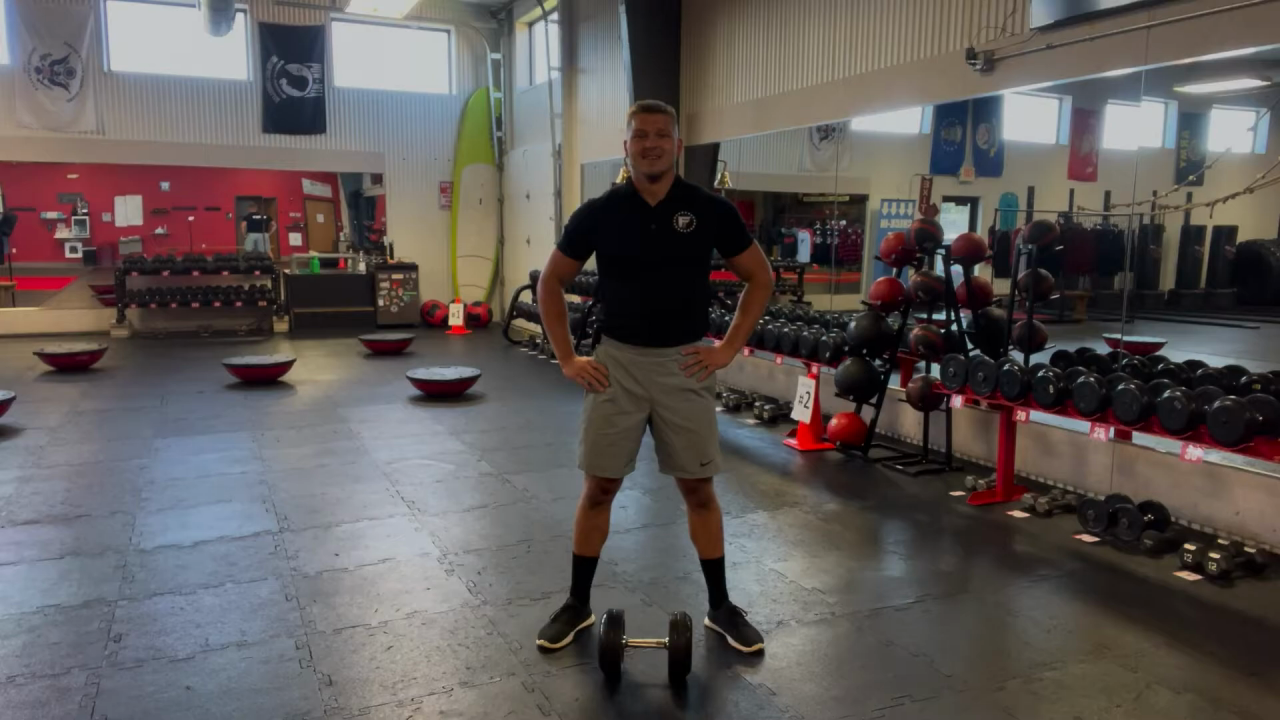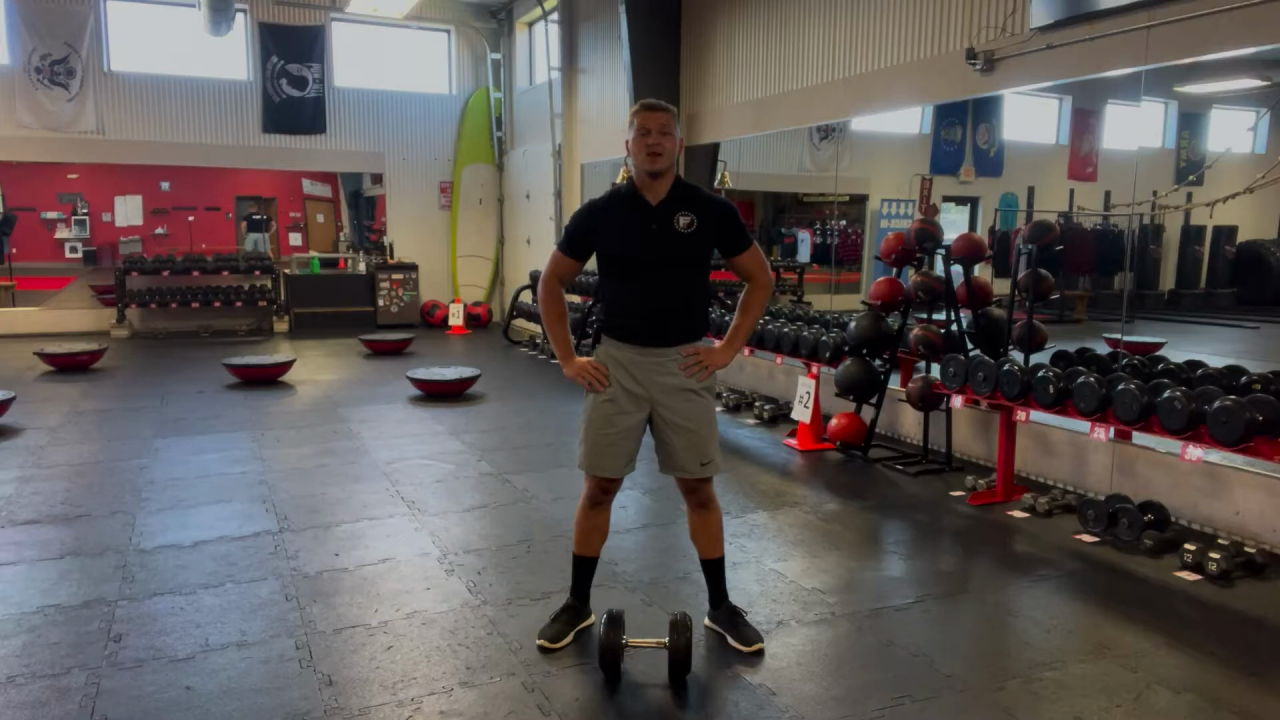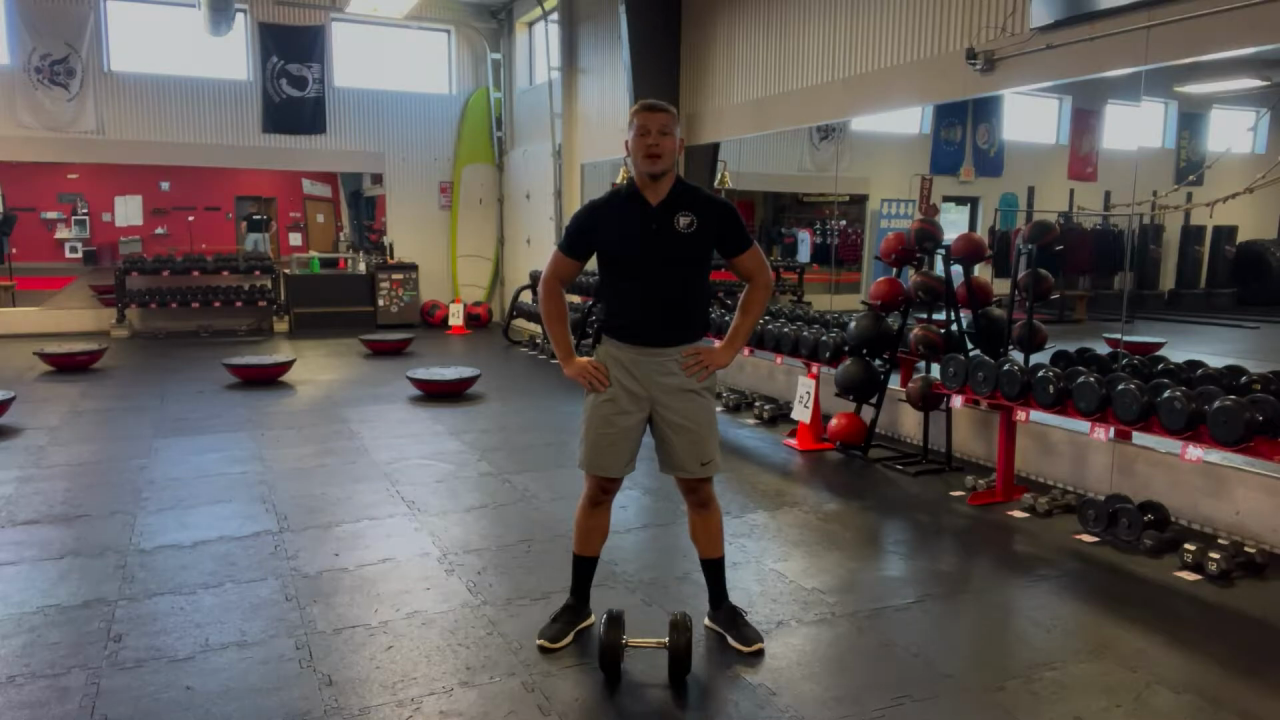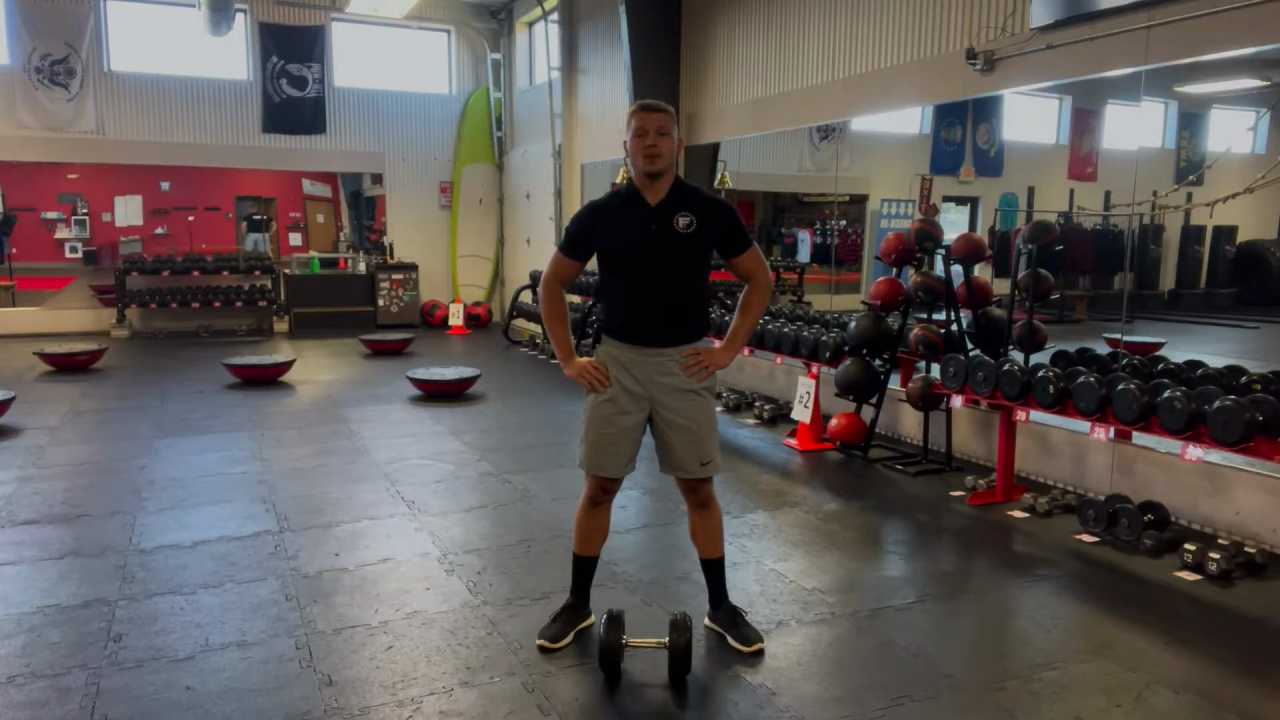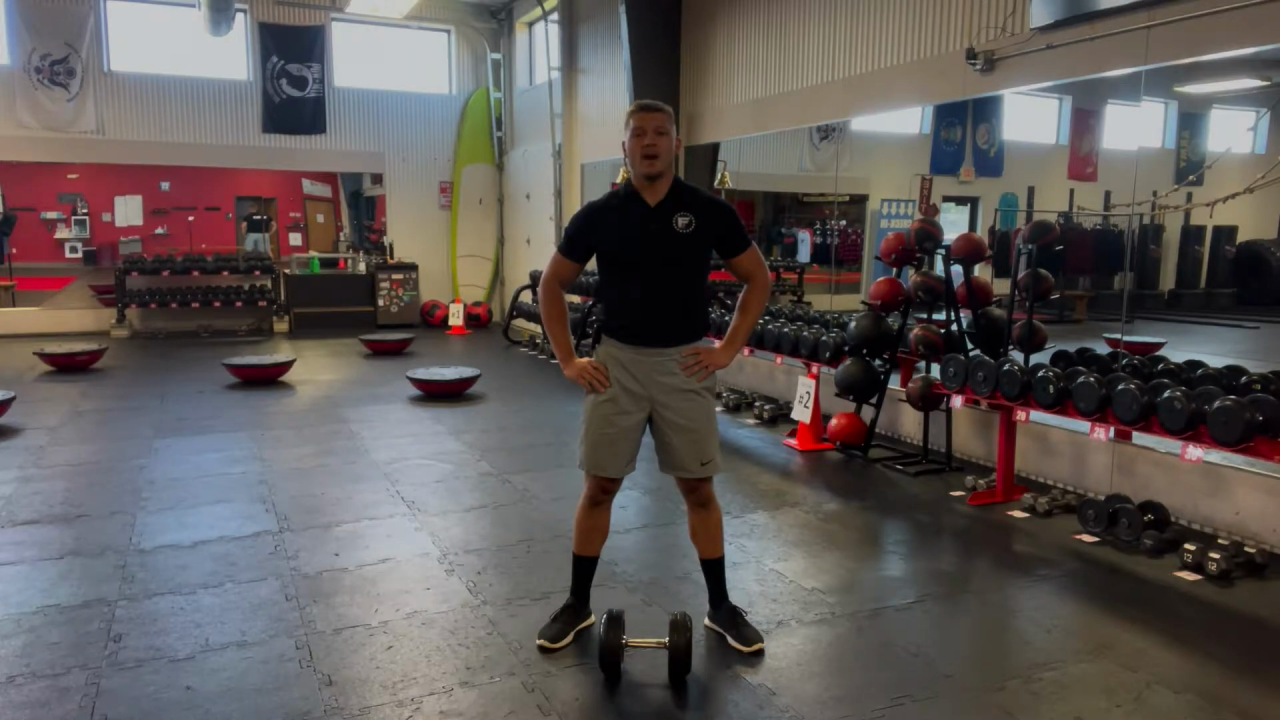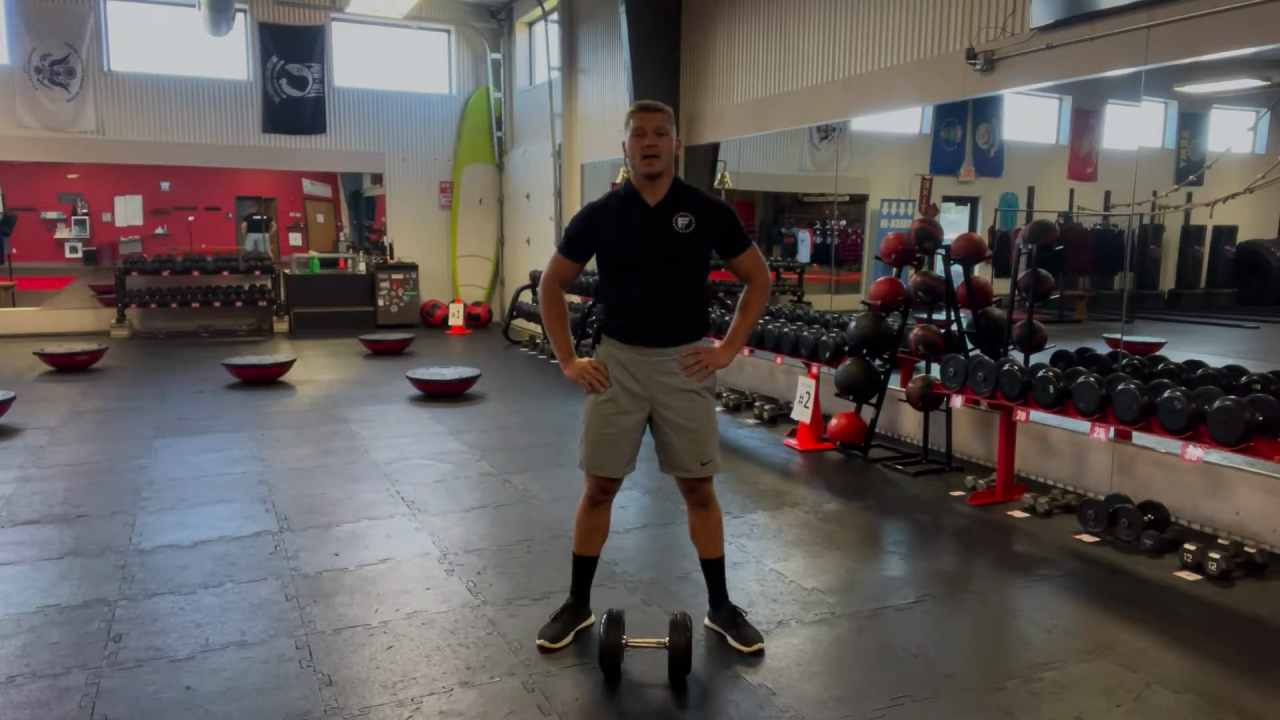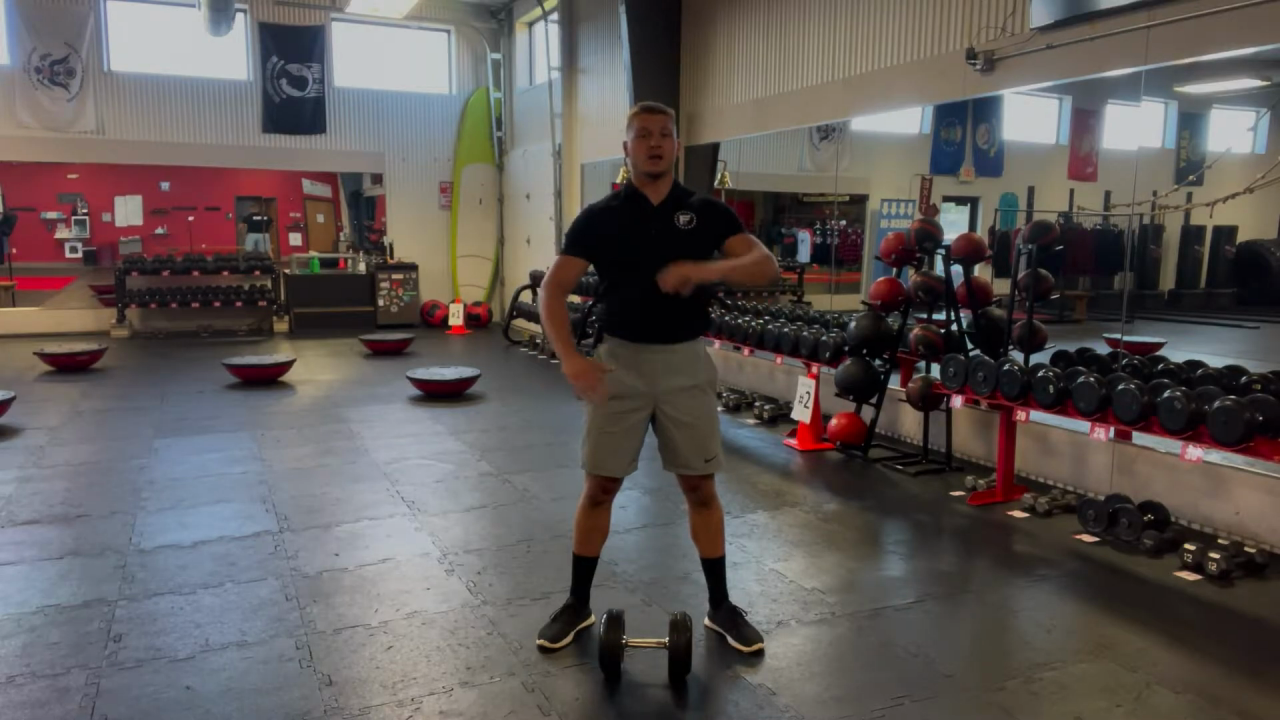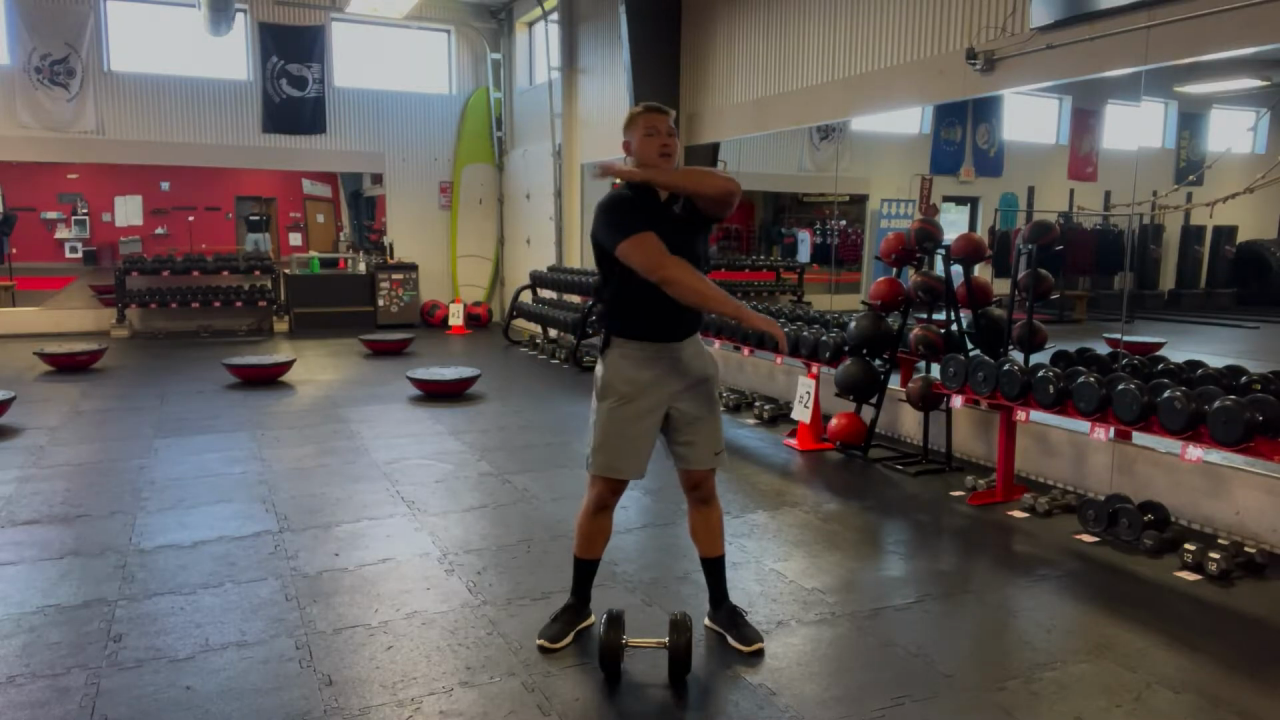
dt=0.5s
person 1, frame 1
left shoulder: (709, 210)
right shoulder: (599, 213)
left elbow: (760, 278)
right elbow: (550, 282)
left wrist: (729, 348)
right wrist: (567, 357)
left hip: (683, 364)
right hip: (617, 363)
left knee: (698, 488)
right knee: (599, 486)
left ankle: (720, 607)
right ankle: (577, 604)
person 1, frame 2
left shoulder: (709, 210)
right shoulder: (599, 213)
left elbow: (760, 279)
right elbow: (551, 282)
left wrist: (728, 348)
right wrist: (567, 358)
left hip: (684, 365)
right hip: (617, 362)
left knee: (698, 488)
right knee: (599, 487)
left ankle: (720, 606)
right ankle: (577, 604)
person 1, frame 3
left shoulder: (711, 210)
right shoulder: (600, 214)
left elbow: (760, 279)
right elbow: (552, 283)
left wrist: (729, 348)
right wrist: (568, 358)
left hip: (685, 364)
right hip: (618, 362)
left knee: (699, 488)
right knee: (599, 487)
left ankle: (720, 606)
right ankle: (577, 604)
person 1, frame 4
left shoulder: (709, 210)
right shoulder: (600, 214)
left elbow: (759, 279)
right elbow: (552, 283)
left wrist: (729, 348)
right wrist: (568, 358)
left hip: (684, 365)
right hip: (617, 363)
left knee: (698, 488)
right knee: (599, 486)
left ankle: (720, 607)
right ankle: (577, 604)
person 1, frame 5
left shoulder: (709, 211)
right shoulder: (598, 215)
left elbow: (758, 279)
right elbow: (552, 284)
left wrist: (729, 348)
right wrist: (568, 359)
left hip: (684, 365)
right hip: (618, 363)
left knee: (699, 489)
right knee: (599, 487)
left ankle: (720, 607)
right ankle: (577, 604)
person 1, frame 6
left shoulder: (709, 212)
right shoulder: (599, 216)
left elbow: (759, 280)
right elbow: (552, 284)
left wrist: (728, 348)
right wrist: (568, 359)
left hip: (684, 365)
right hip: (618, 364)
left knee: (699, 489)
right knee: (599, 487)
left ankle: (720, 607)
right ankle: (577, 604)
person 1, frame 7
left shoulder: (707, 212)
right shoulder: (600, 217)
left elbow: (765, 267)
right elbow: (553, 288)
left wrist: (707, 270)
right wrist: (569, 355)
left hip: (686, 362)
right hip: (620, 362)
left knee: (700, 487)
right knee: (599, 487)
left ankle: (720, 606)
right ankle: (577, 604)
person 1, frame 8
left shoulder: (688, 202)
right shoulder: (618, 207)
left elbow: (728, 189)
right elbow: (665, 273)
left wrist: (646, 176)
right wrist: (748, 317)
left hip: (689, 355)
right hip: (631, 360)
left knee: (701, 485)
right knee: (604, 489)
left ankle: (720, 606)
right ankle: (578, 604)
